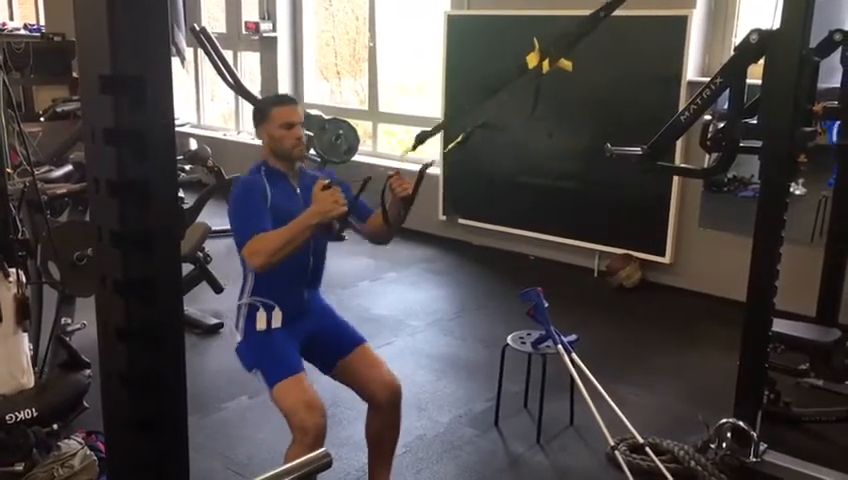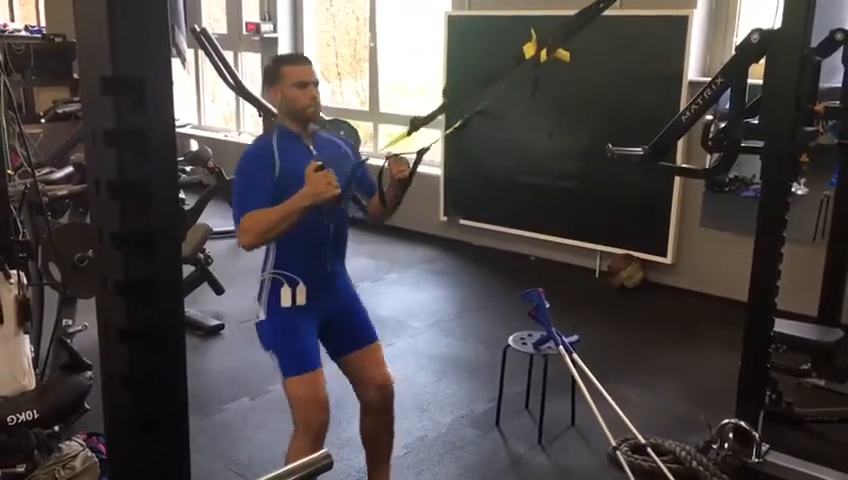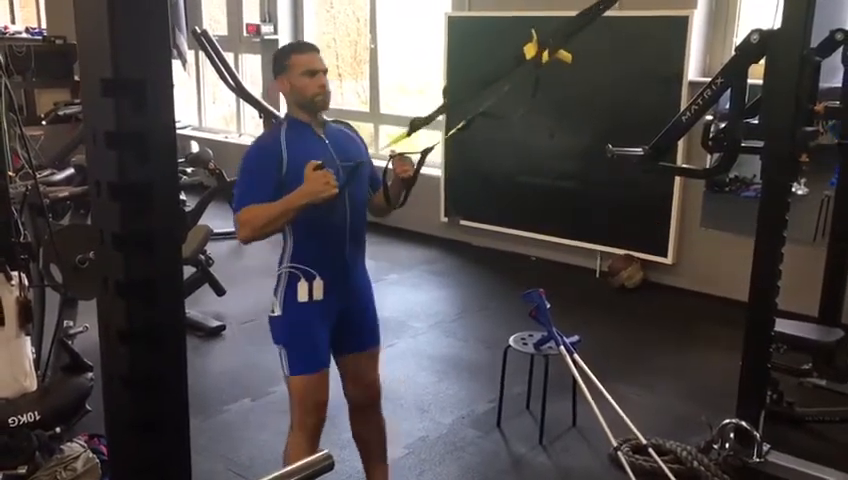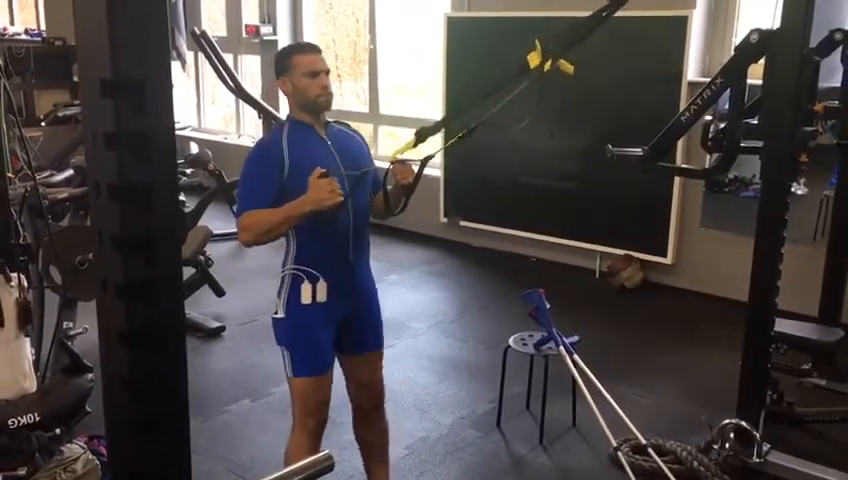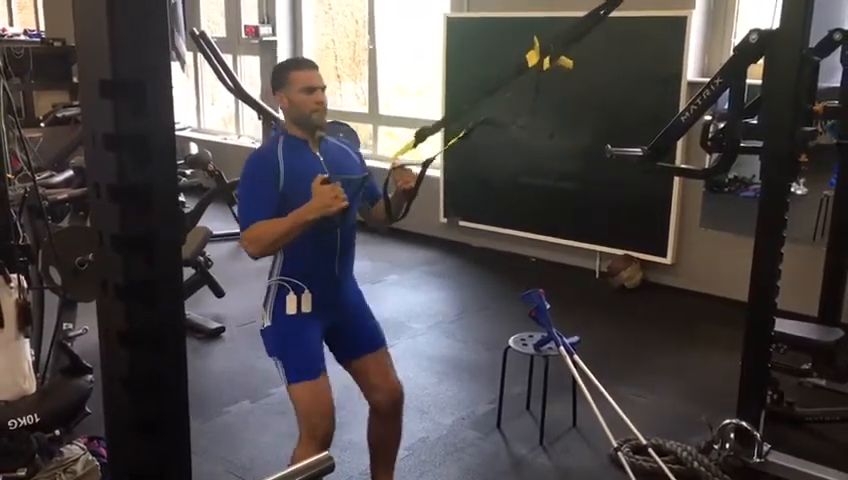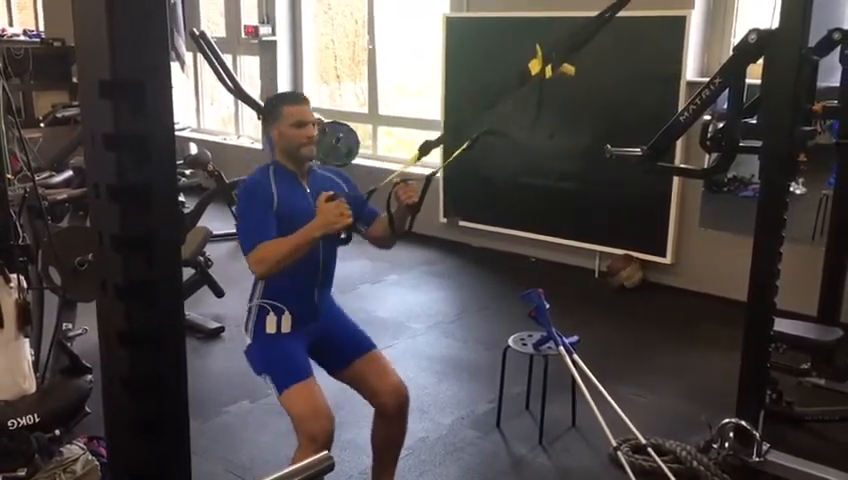
dt=0.3s
person 1, frame 1
left shoulder: (324, 180)
right shoulder: (250, 190)
left elbow: (377, 233)
right elbow: (256, 257)
left wrist: (397, 203)
right wrist: (313, 215)
left hip: (314, 310)
right hip: (265, 321)
left knee: (386, 392)
right knee: (310, 423)
person 1, frame 2
left shoulder: (339, 147)
right shoulder: (261, 156)
left elbow: (378, 212)
right elbow: (248, 234)
left wrist: (396, 183)
right wrist: (306, 196)
left hip: (337, 288)
right hip: (288, 297)
left knee: (380, 392)
right knee: (313, 419)
person 1, frame 3
left shoulder: (349, 138)
right shoulder: (270, 148)
left elbow: (378, 206)
right elbow: (245, 227)
left wrist: (399, 181)
right wrist: (303, 195)
left hip: (354, 285)
right hip: (304, 291)
left knee: (367, 398)
right knee: (309, 417)
person 1, frame 4
left shoulder: (351, 139)
right shoulder: (273, 150)
left elbow: (376, 208)
right elbow: (247, 231)
left wrist: (399, 187)
right wrist: (307, 202)
left hip: (359, 287)
right hip: (307, 293)
left knee: (370, 400)
right knee: (310, 420)
person 1, frame 5
left shoulder: (345, 151)
right shoulder: (266, 162)
left elbow: (378, 215)
right elbow: (253, 243)
left wrist: (400, 193)
right wrist: (313, 209)
left hip: (344, 295)
right hip: (294, 304)
left knee: (388, 398)
right knee: (318, 428)
person 1, frame 6
left shoulder: (334, 180)
right shoulder: (257, 189)
left elbow: (381, 237)
right elbow: (261, 264)
left wrist: (403, 211)
right wrist: (318, 226)
left hip: (324, 313)
right hip: (275, 325)
left knee: (394, 397)
right knee: (318, 431)
